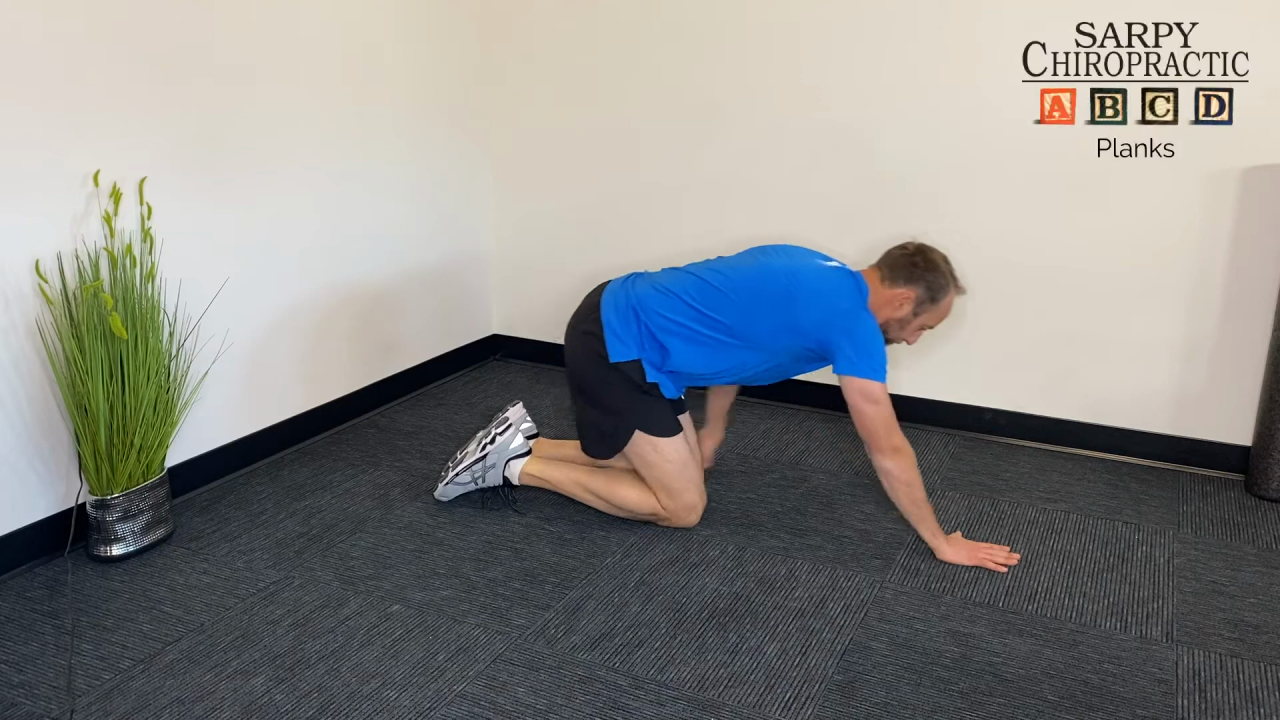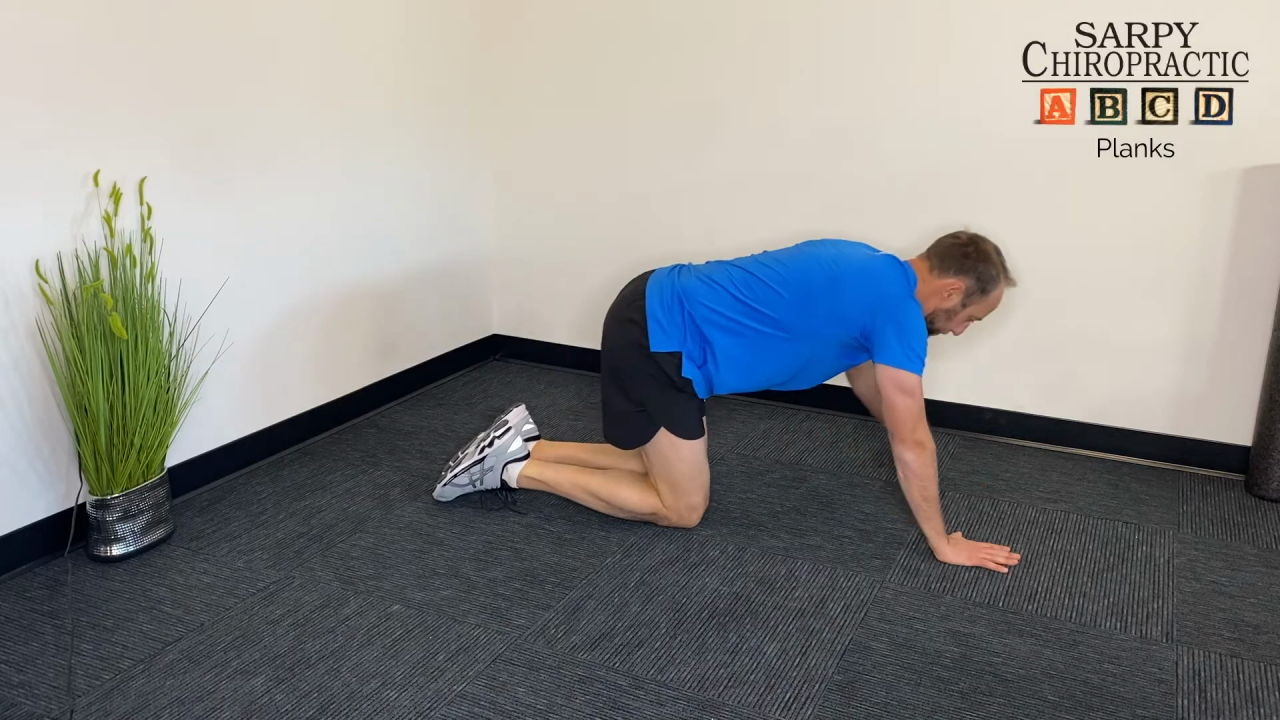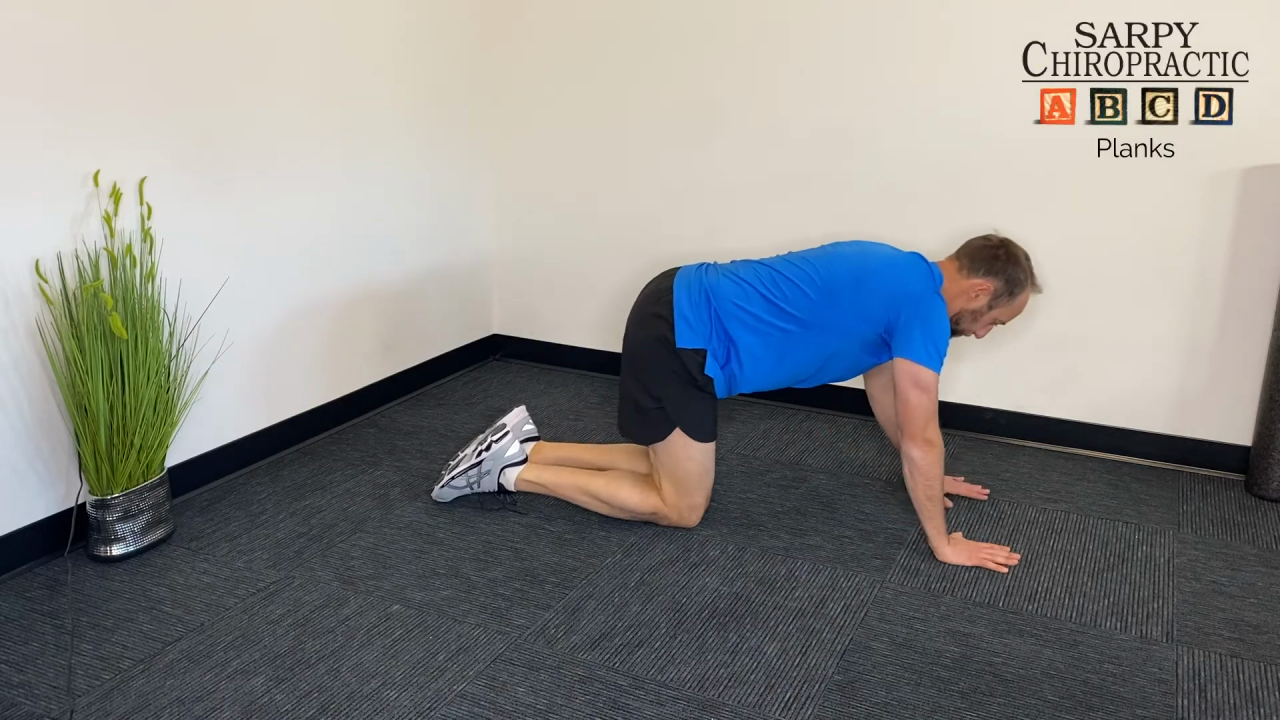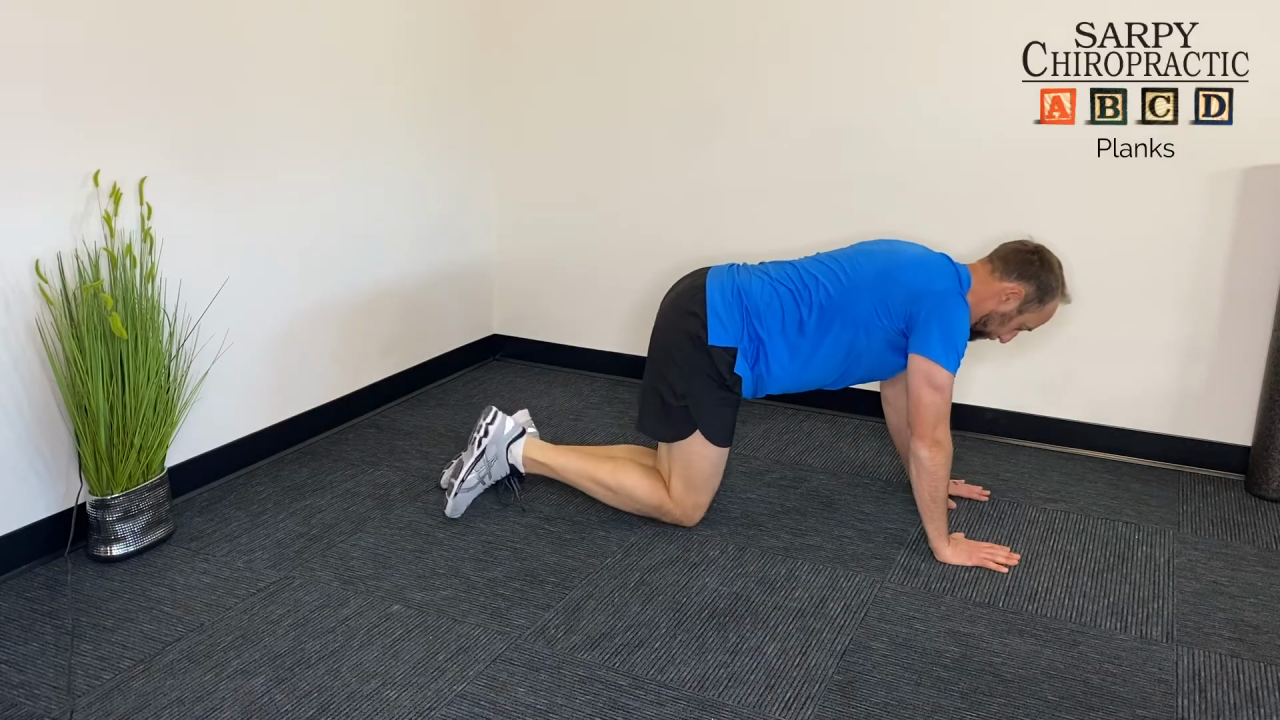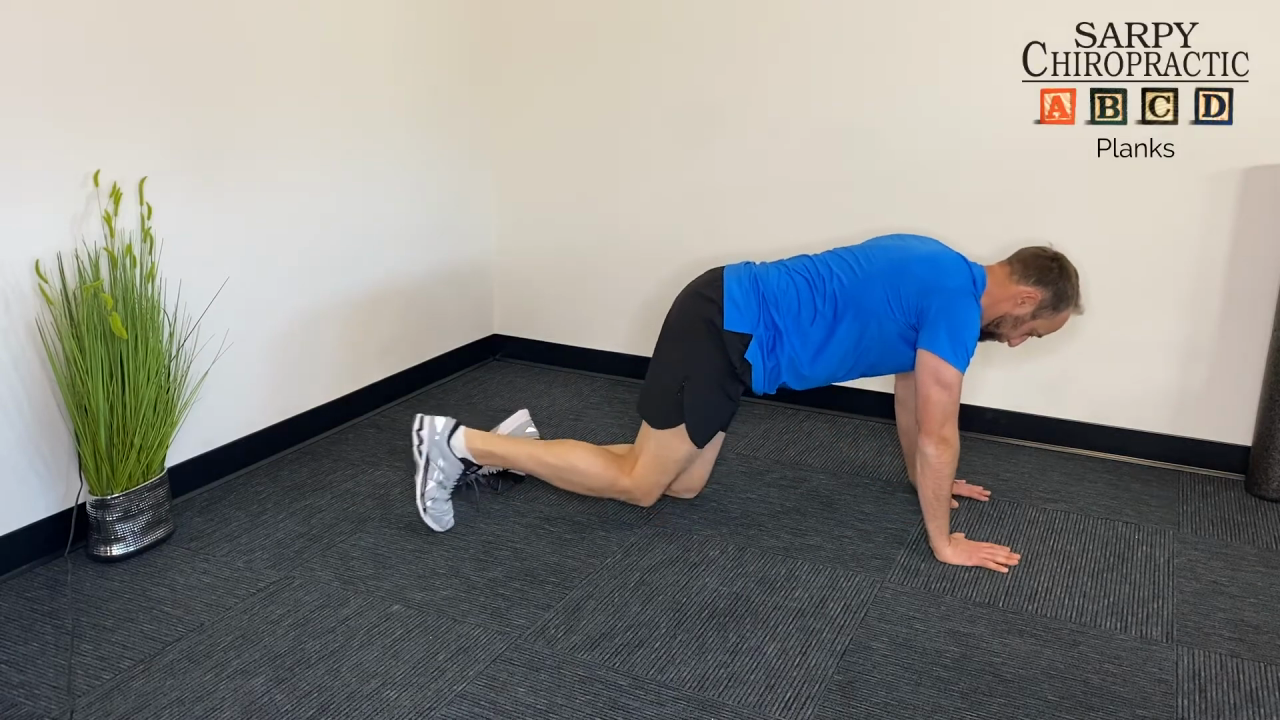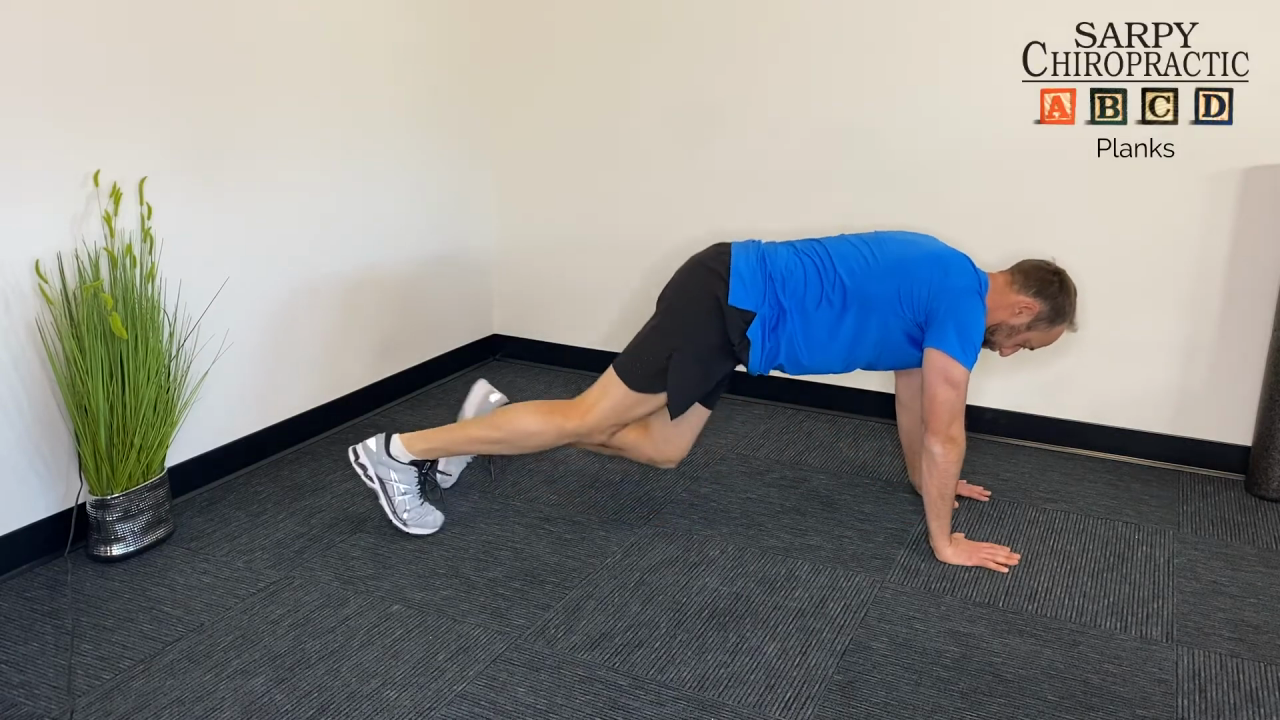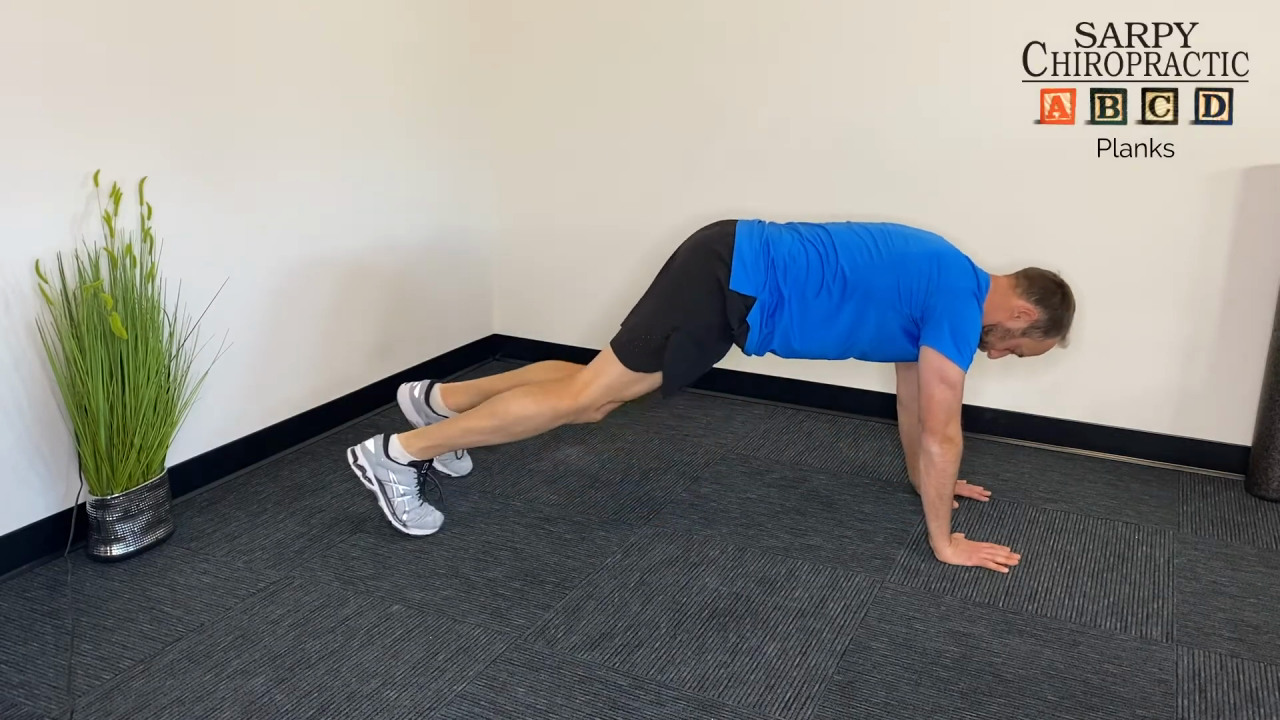
dt=0.4s
person 1, frame 1
left shoulder: (823, 276)
right shoulder: (848, 317)
right elbow: (888, 450)
left wrist: (710, 428)
right wrist: (941, 542)
left hip: (624, 320)
right hip: (614, 346)
left knee: (672, 469)
right knee: (682, 507)
left ankle: (525, 440)
right ankle: (516, 465)
person 1, frame 2
left shoulder: (873, 274)
right shoulder: (897, 307)
left elbow: (860, 363)
right elbow: (911, 445)
left wrist: (902, 431)
right wrist: (943, 543)
left hip: (658, 314)
right hip: (657, 338)
left knee: (670, 469)
right knee: (681, 508)
left ankle: (525, 444)
right ankle: (514, 467)
person 1, frame 3
left shoulder: (898, 281)
right shoulder: (924, 305)
left elbow: (882, 384)
right elbow: (921, 438)
left wrist: (926, 475)
right wrist: (942, 542)
left hip: (680, 312)
right hip: (680, 335)
left knee: (673, 469)
right knee: (681, 508)
left ankle: (527, 446)
right ankle: (513, 471)
person 1, frame 4
left shoulder: (924, 281)
right shoulder: (945, 304)
left elbow: (897, 389)
right elbow: (930, 437)
left wrist: (925, 478)
right wrist: (943, 542)
left hip: (712, 317)
right hip: (710, 333)
left knee: (679, 472)
right knee: (682, 504)
left ankle: (526, 446)
right ankle: (517, 449)
person 1, frame 5
left shoulder: (938, 280)
right shoulder: (956, 300)
left elbow: (909, 391)
right elbow: (938, 433)
left wrist: (923, 479)
right wrist: (943, 541)
left hip: (733, 325)
right hip: (725, 326)
left knee: (682, 480)
right knee: (639, 484)
left ankle: (522, 448)
right ankle: (456, 443)
person 1, frame 6
left shoulder: (938, 288)
right shoulder: (963, 303)
left elbow: (912, 395)
right elbow: (945, 434)
left wrist: (923, 479)
right wrist: (944, 540)
left hip: (729, 300)
right hip: (729, 303)
left knee: (658, 448)
right knee: (592, 418)
left ankle: (497, 412)
right ankle: (401, 452)
person 1, frame 7
left shoulder: (936, 286)
right shoulder: (958, 302)
left elbow: (911, 399)
right elbow: (941, 432)
left wrist: (925, 481)
right wrist: (944, 540)
left hip: (731, 267)
right hip: (732, 281)
left knee: (607, 376)
right knee: (586, 396)
left ankle: (437, 400)
right ankle: (401, 454)
